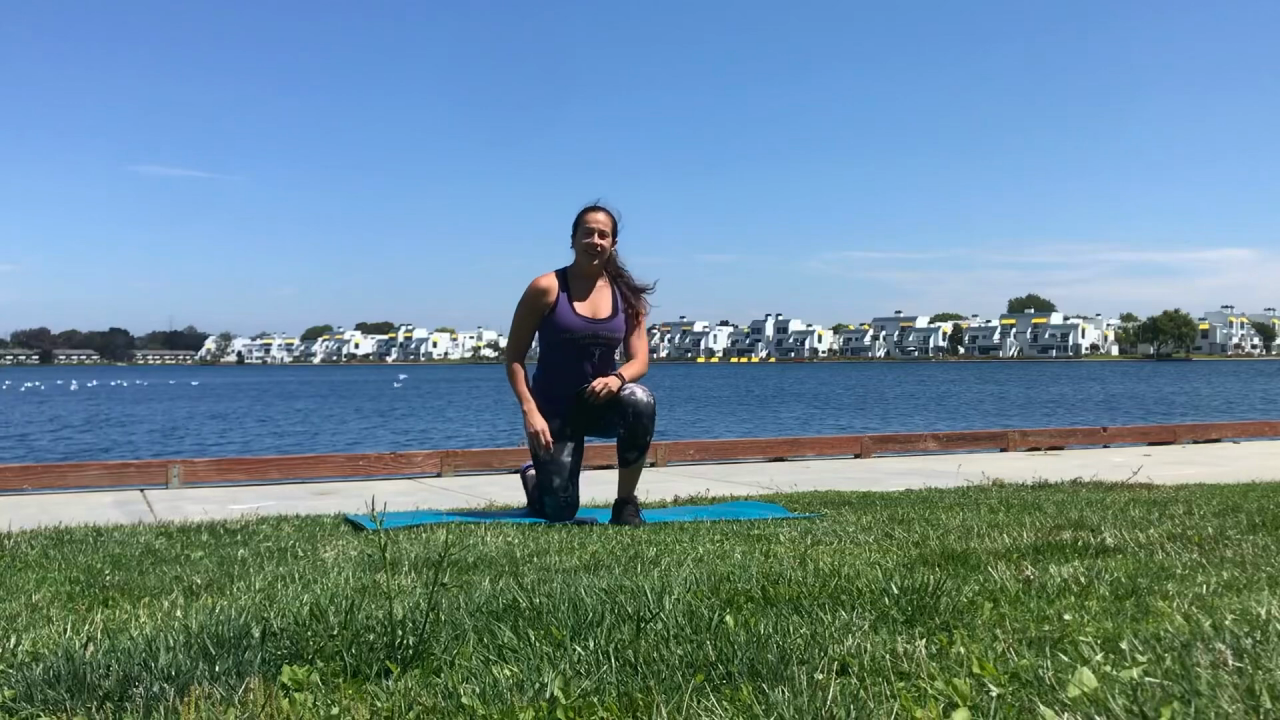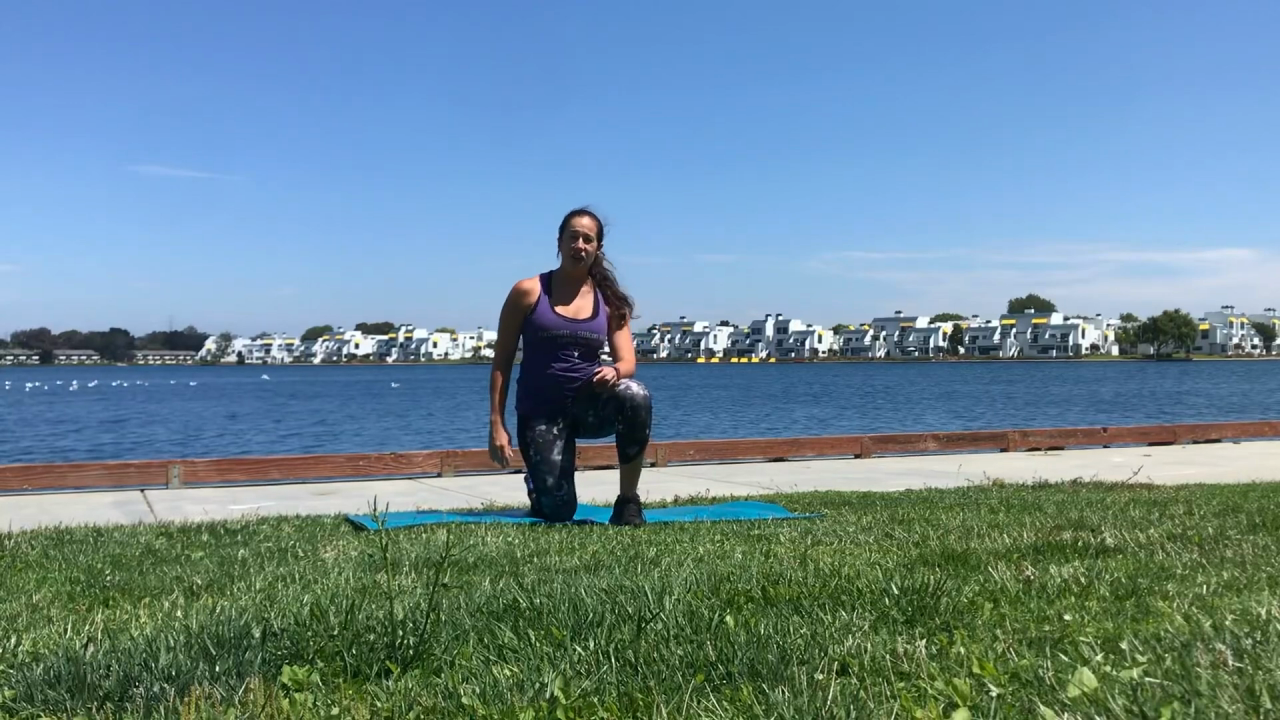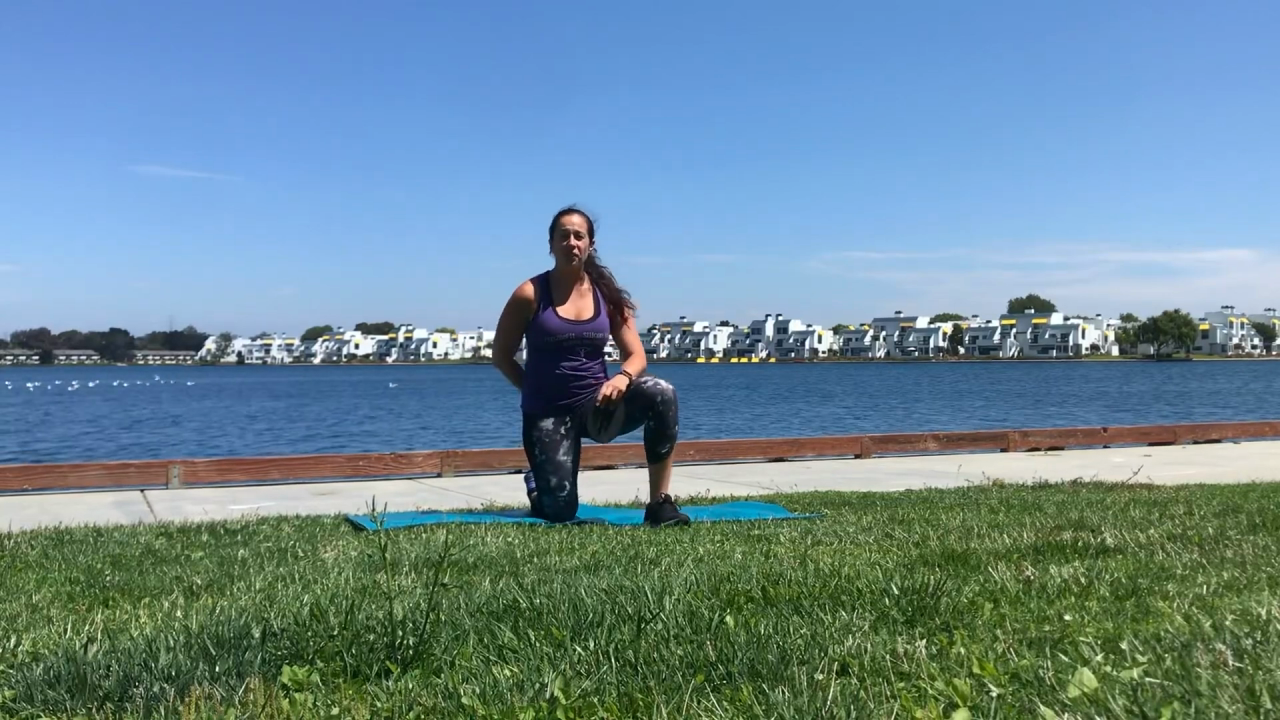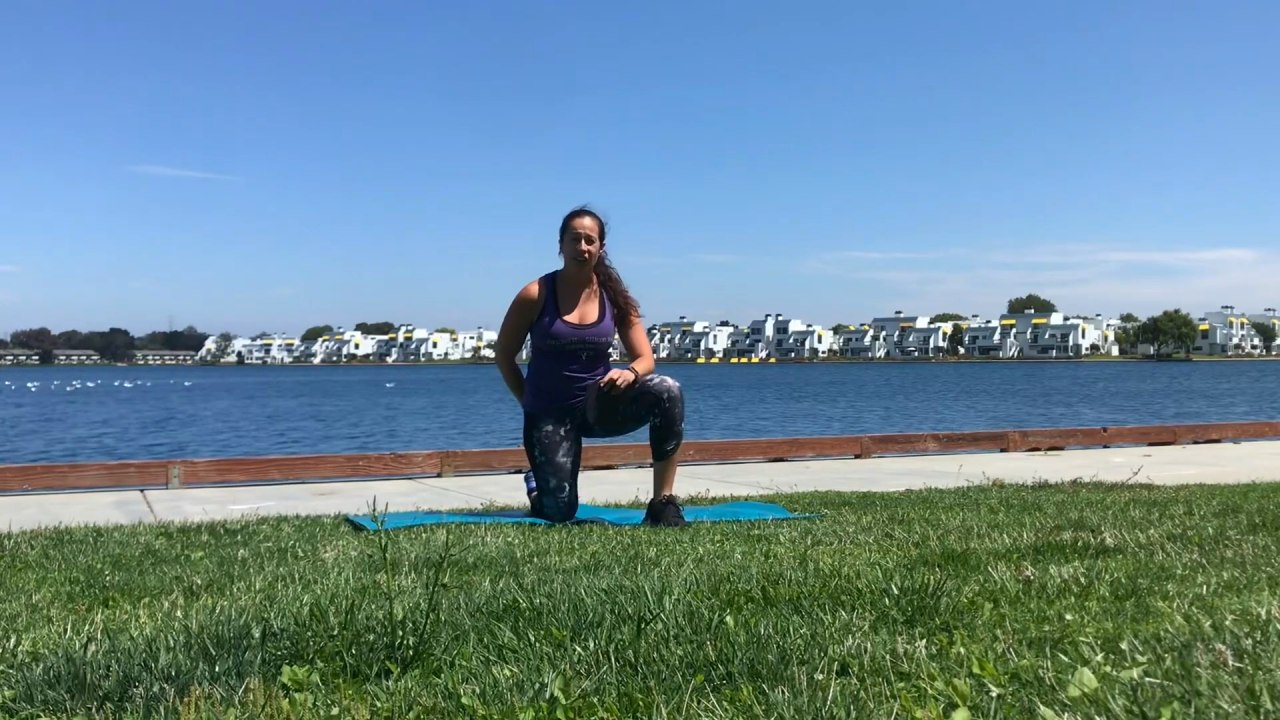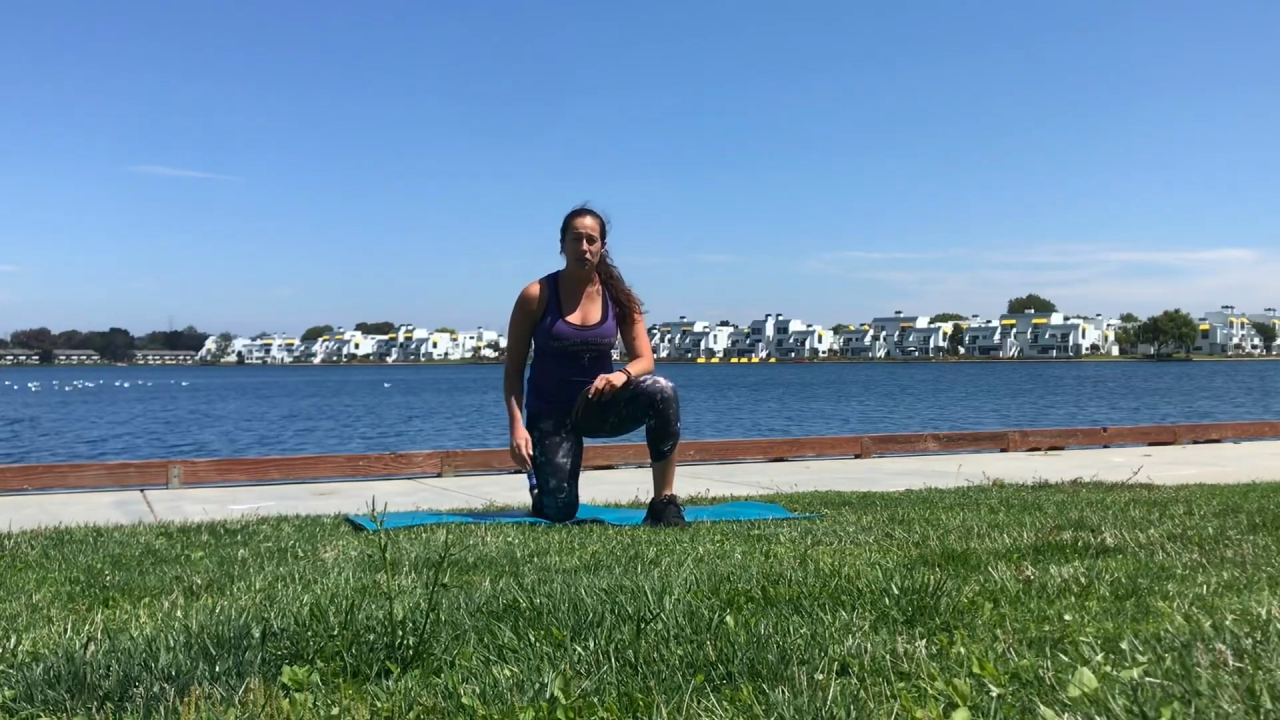
dt=1s
person 1, frame 1
left shoulder: (627, 295)
right shoulder: (546, 289)
left elbow: (640, 360)
right elbow: (514, 356)
left wrist: (618, 377)
right wrist: (531, 411)
left hip: (602, 402)
right hip: (554, 411)
left knee: (640, 400)
right knee: (560, 511)
left ankle: (626, 502)
right ankle: (533, 478)
person 1, frame 2
left shoulder: (610, 300)
right shoulder: (528, 292)
left elbow: (628, 361)
right elbow: (502, 361)
left wrist: (614, 371)
right wrist: (497, 424)
left hip: (589, 405)
right hip: (540, 413)
left knee: (635, 395)
right knee: (559, 511)
left ankle: (628, 501)
right ankle: (537, 485)
person 1, frame 3
left shoulder: (608, 295)
right shoulder: (530, 295)
left elbow: (637, 355)
right elbow: (502, 356)
left wrist: (623, 377)
right wrist: (539, 391)
left hip: (596, 403)
right hip: (548, 412)
left knee: (660, 393)
right knee: (560, 512)
left ankle: (660, 503)
right ankle: (537, 485)
person 1, frame 4
left shoulder: (615, 296)
right shoulder: (536, 295)
left elbow: (645, 358)
right elbow: (504, 354)
left wrist: (629, 373)
right wrist: (530, 403)
left hip: (599, 404)
right hip: (549, 413)
left knee: (666, 390)
right knee: (560, 512)
left ankle: (663, 502)
right ankle: (537, 486)
person 1, frame 5
left shoulder: (618, 296)
right shoulder: (536, 296)
left elbow: (645, 359)
right elbow: (514, 368)
left wrist: (621, 375)
right wrist: (517, 424)
left hip: (601, 405)
right hip: (551, 414)
left knee: (661, 391)
right knee: (560, 511)
left ankle: (664, 502)
right ankle: (539, 484)
